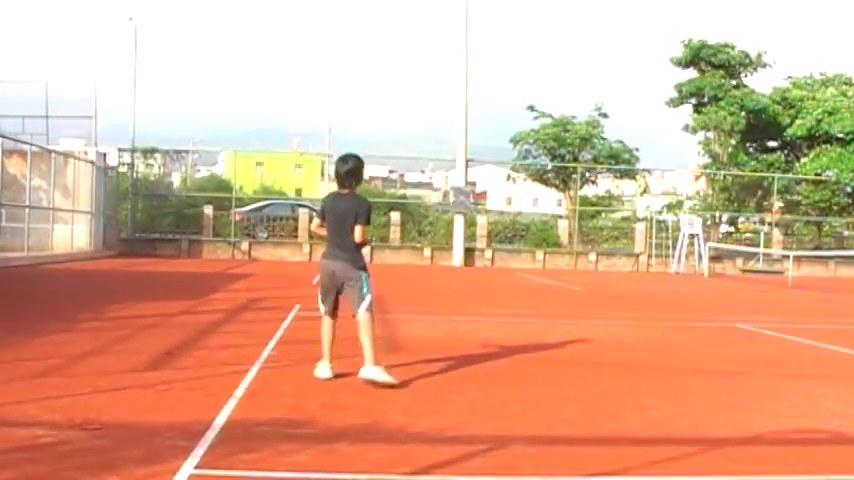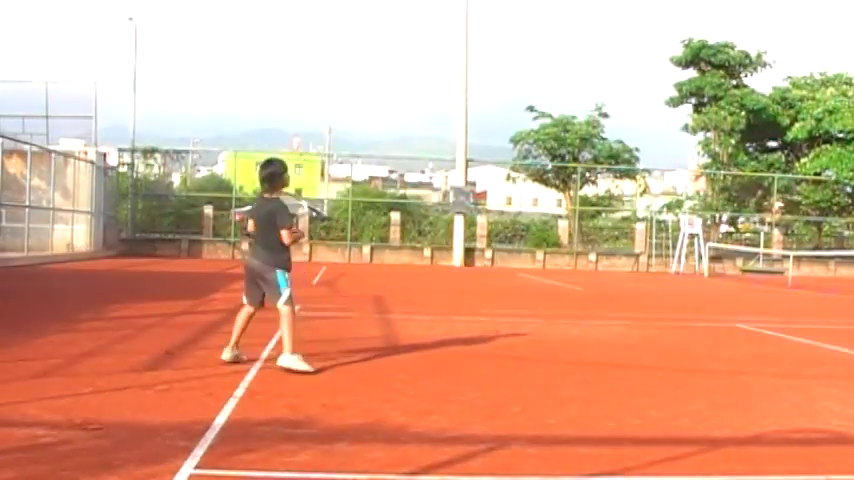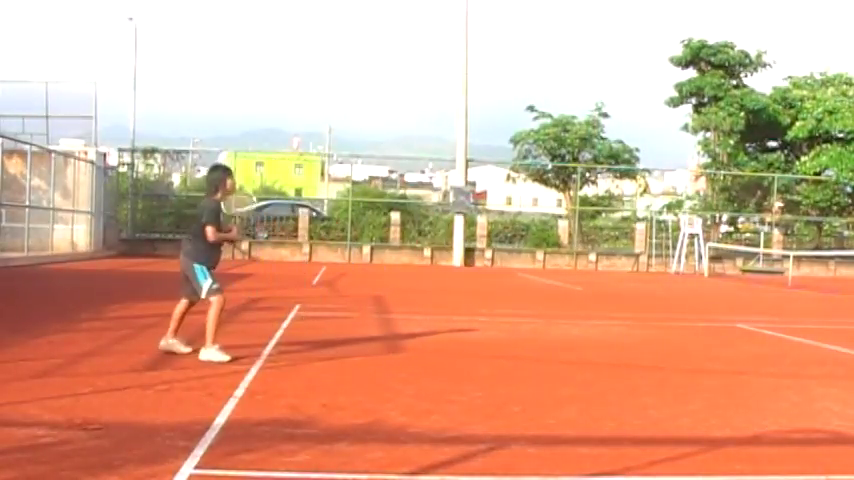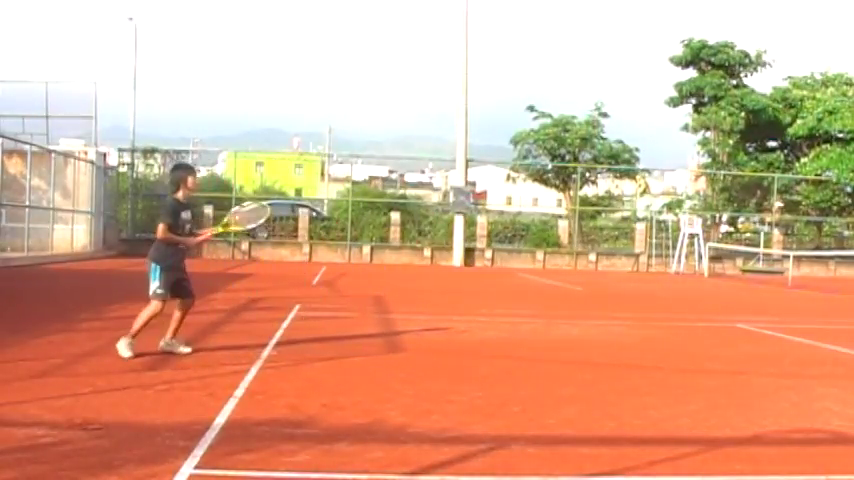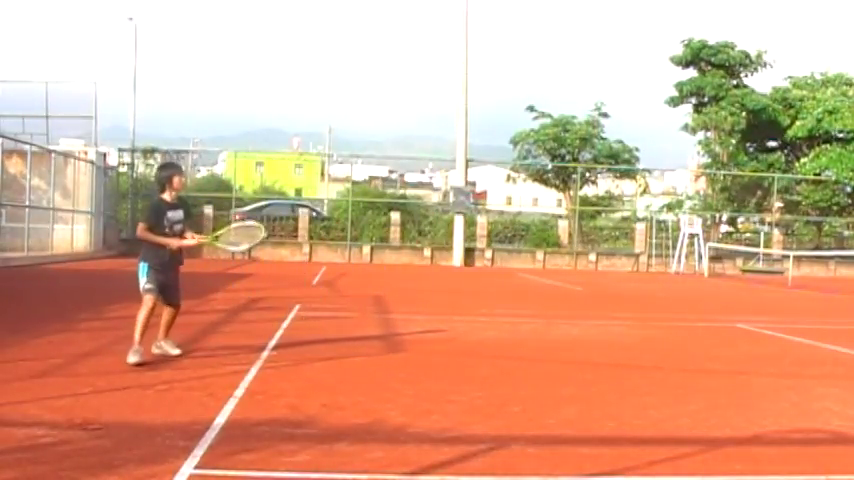
dt=0.5s
person 1, frame 1
left shoulder: (329, 199)
right shoulder: (362, 203)
left elbow: (315, 227)
right elbow: (360, 238)
right wrist: (367, 242)
left hip: (328, 263)
right hip: (351, 267)
left knee: (327, 314)
right knee: (364, 317)
left ankle: (325, 364)
right ankle: (370, 366)
person 1, frame 2
left shoulder: (259, 202)
right shoulder: (280, 208)
right elbow: (288, 240)
right wrist: (299, 235)
left hip: (253, 261)
right hip: (272, 265)
left knee: (249, 307)
right knee: (287, 309)
left ankle: (231, 349)
right ankle: (288, 355)
person 1, frame 3
left shoulder: (211, 204)
right shoulder: (212, 206)
right elbow: (211, 236)
left wrist: (226, 232)
right wrist: (230, 236)
left hip: (195, 259)
right hip: (196, 261)
left knee: (188, 299)
right knee: (217, 300)
left ankle: (169, 338)
right ankle: (210, 348)
person 1, frame 4
left shoulder: (187, 204)
right shoulder: (171, 204)
right elbow: (161, 233)
left wrist: (199, 235)
right wrist: (186, 240)
left hip: (176, 262)
right hip: (160, 262)
left knee: (187, 299)
right knee: (157, 304)
left ankle: (169, 340)
right ankle: (127, 339)
person 1, frame 5
left shoulder: (182, 204)
right shoulder: (155, 205)
right elbow: (140, 232)
left wrist: (190, 237)
right wrist: (168, 242)
left hip: (171, 265)
right hip: (150, 263)
left knee: (174, 305)
right knee: (150, 301)
left ankle: (162, 342)
right ankle: (136, 348)
